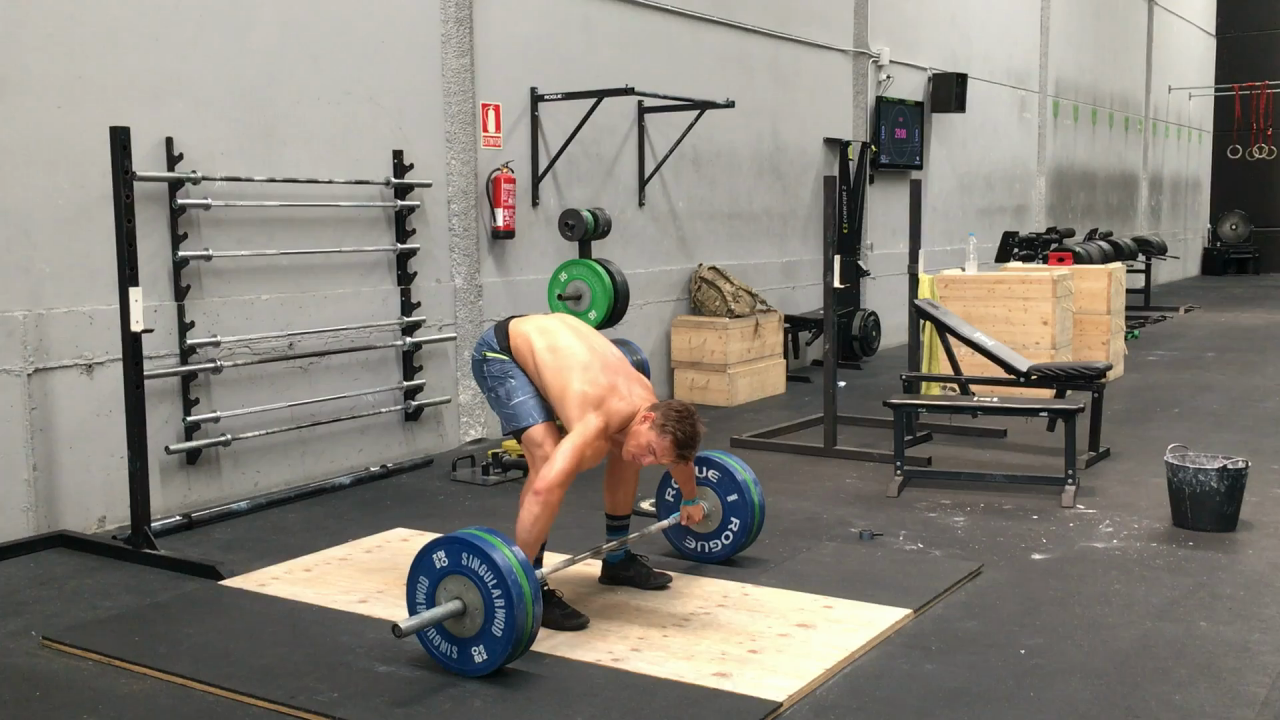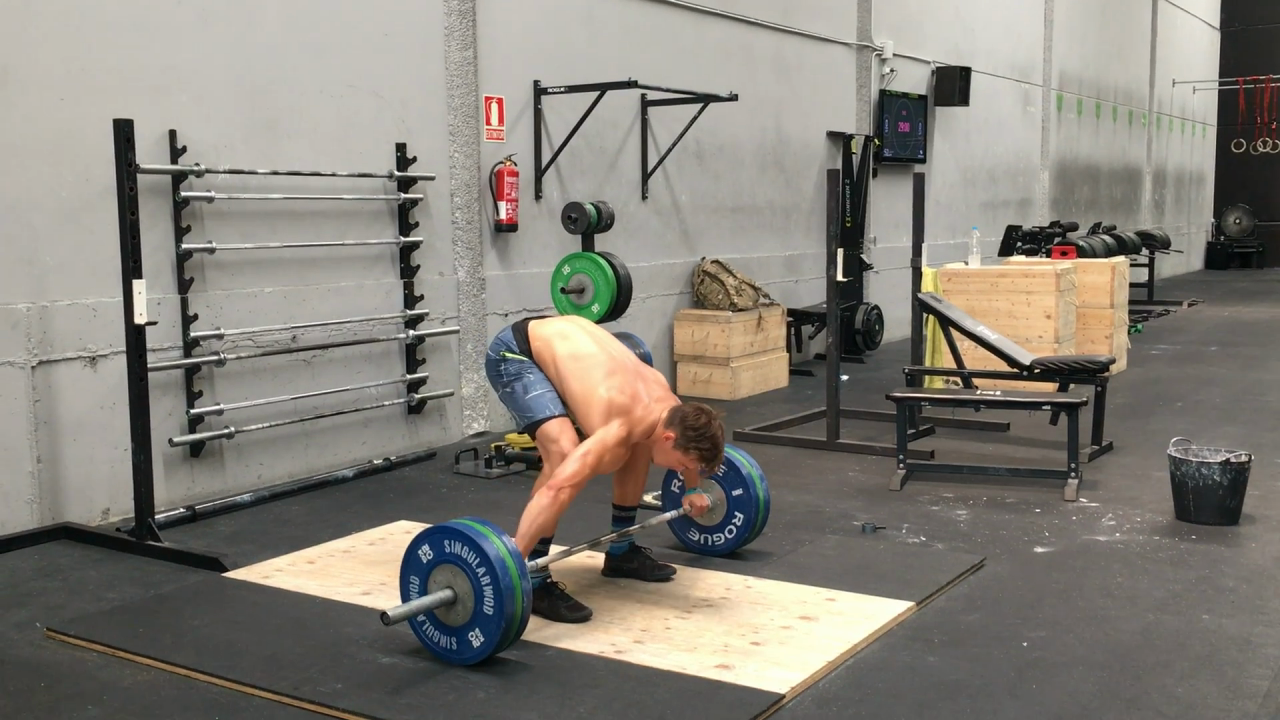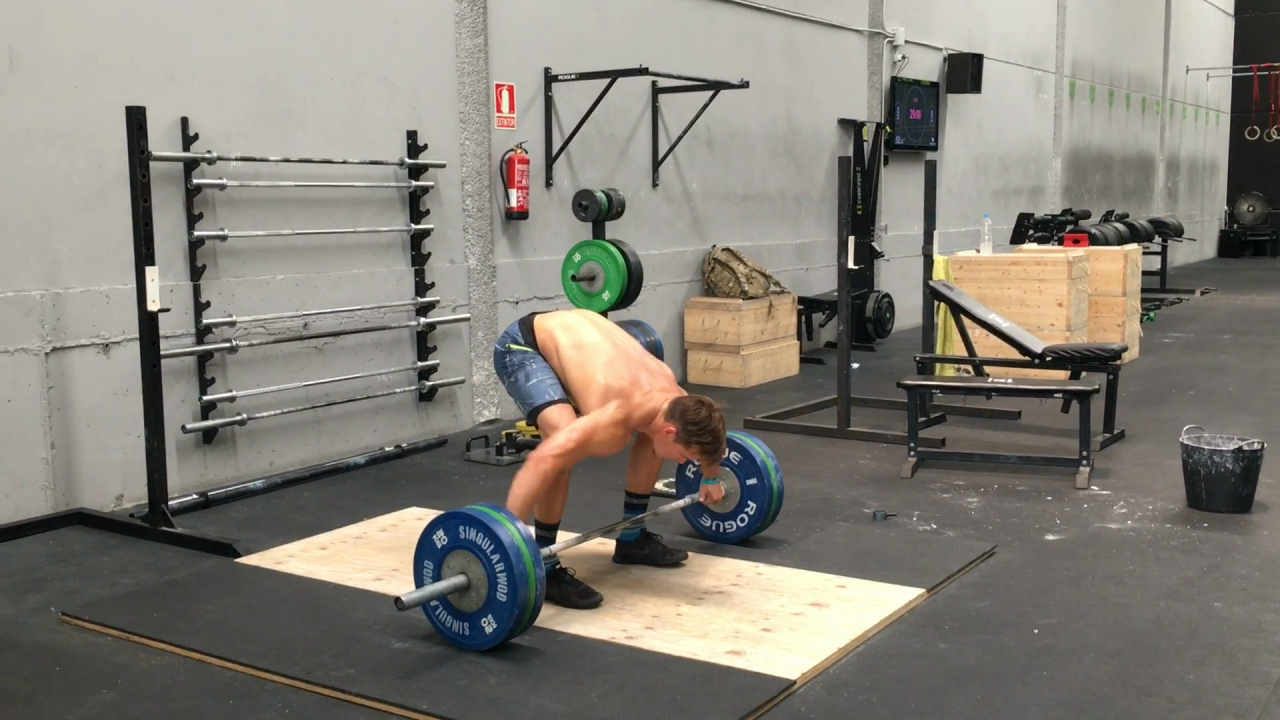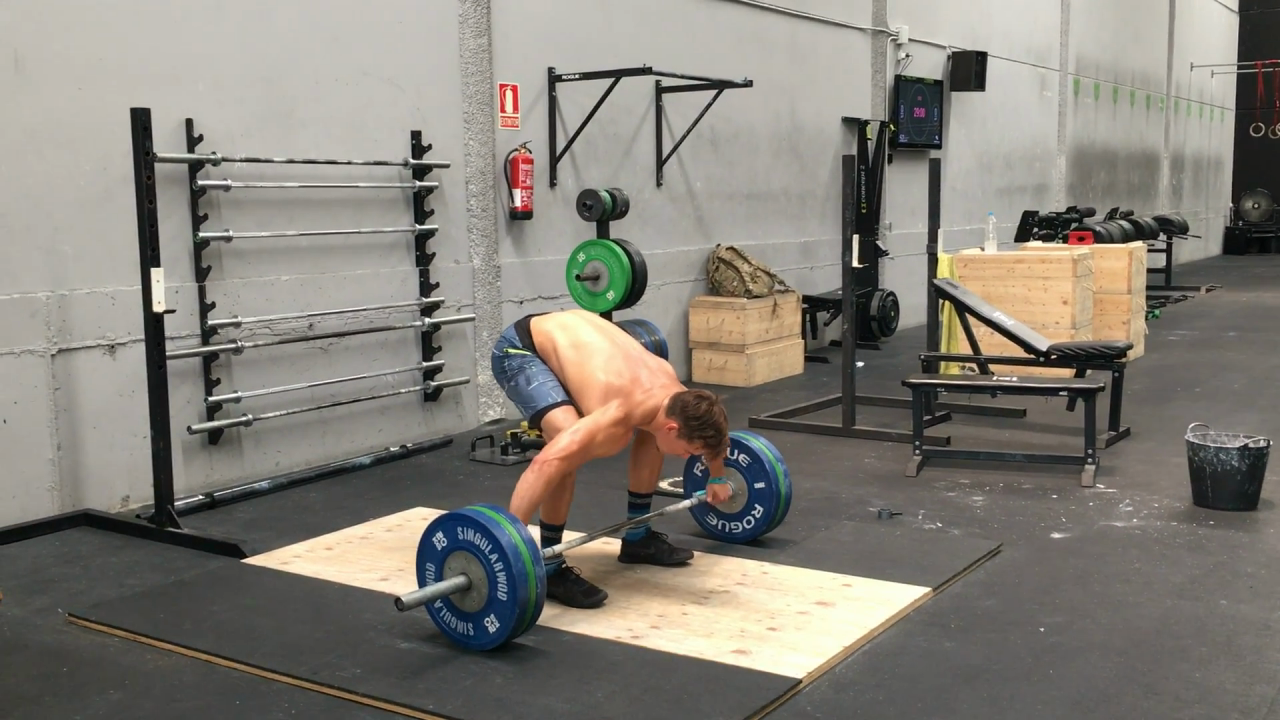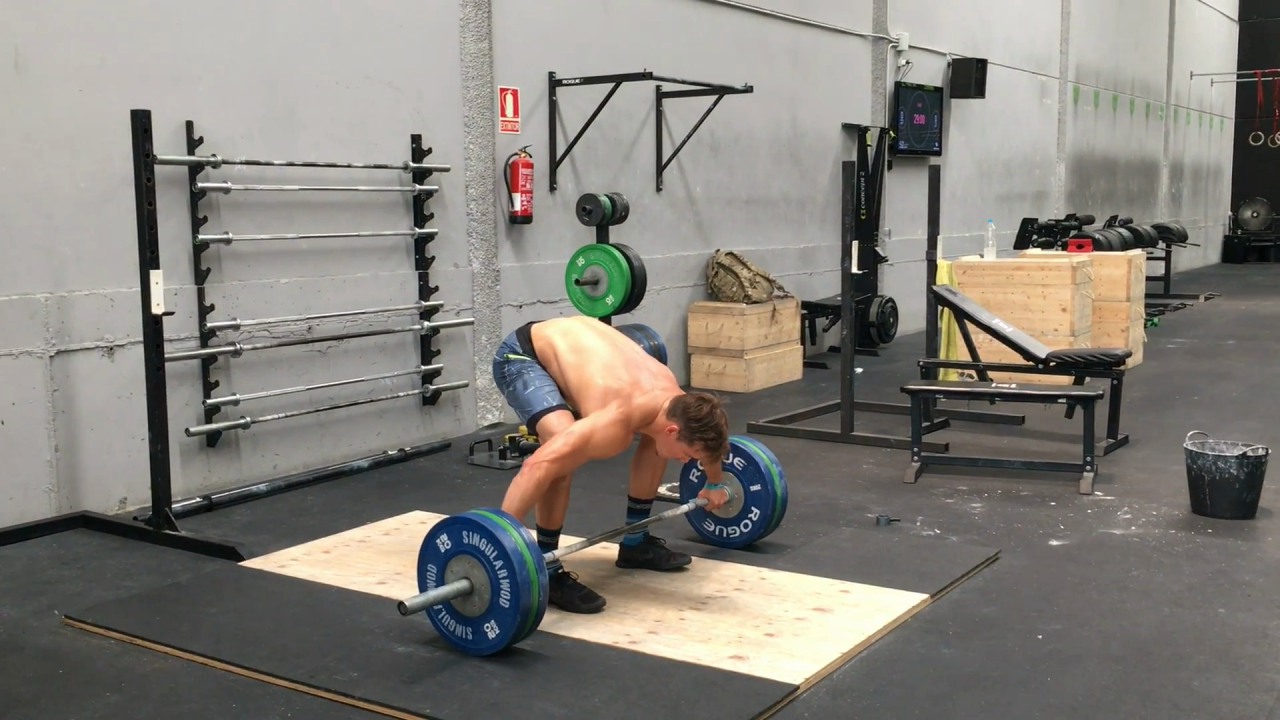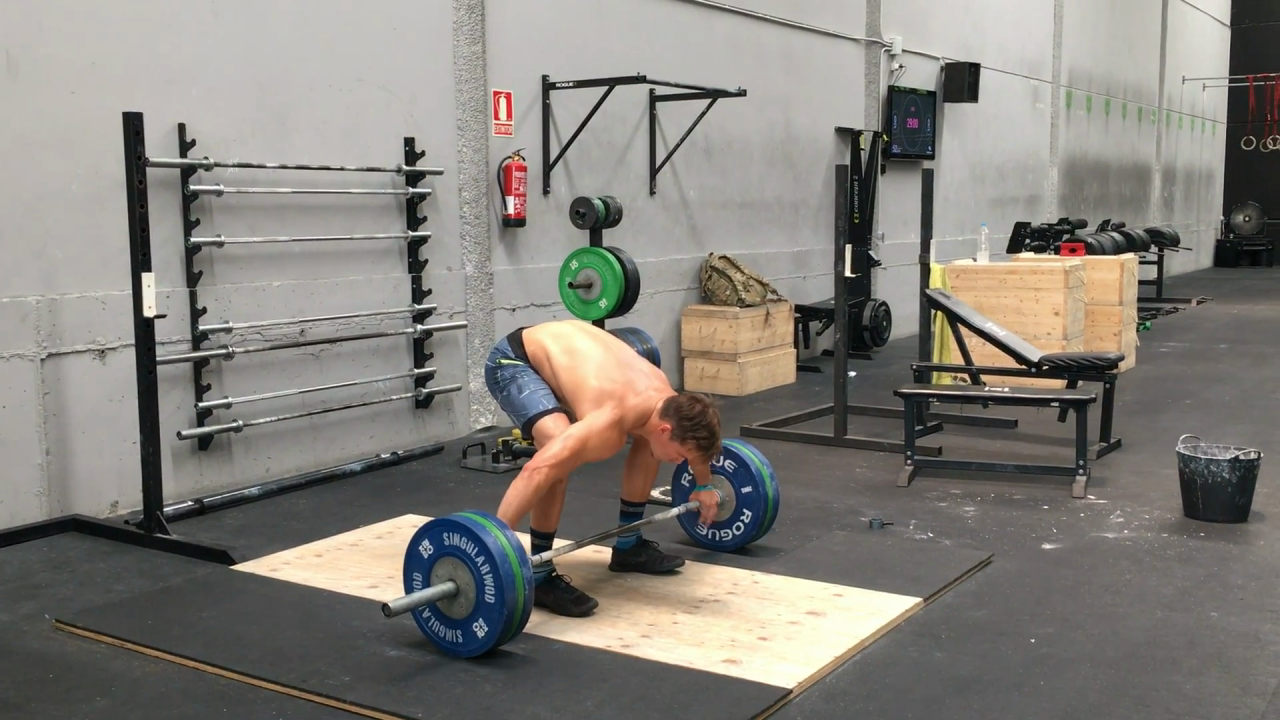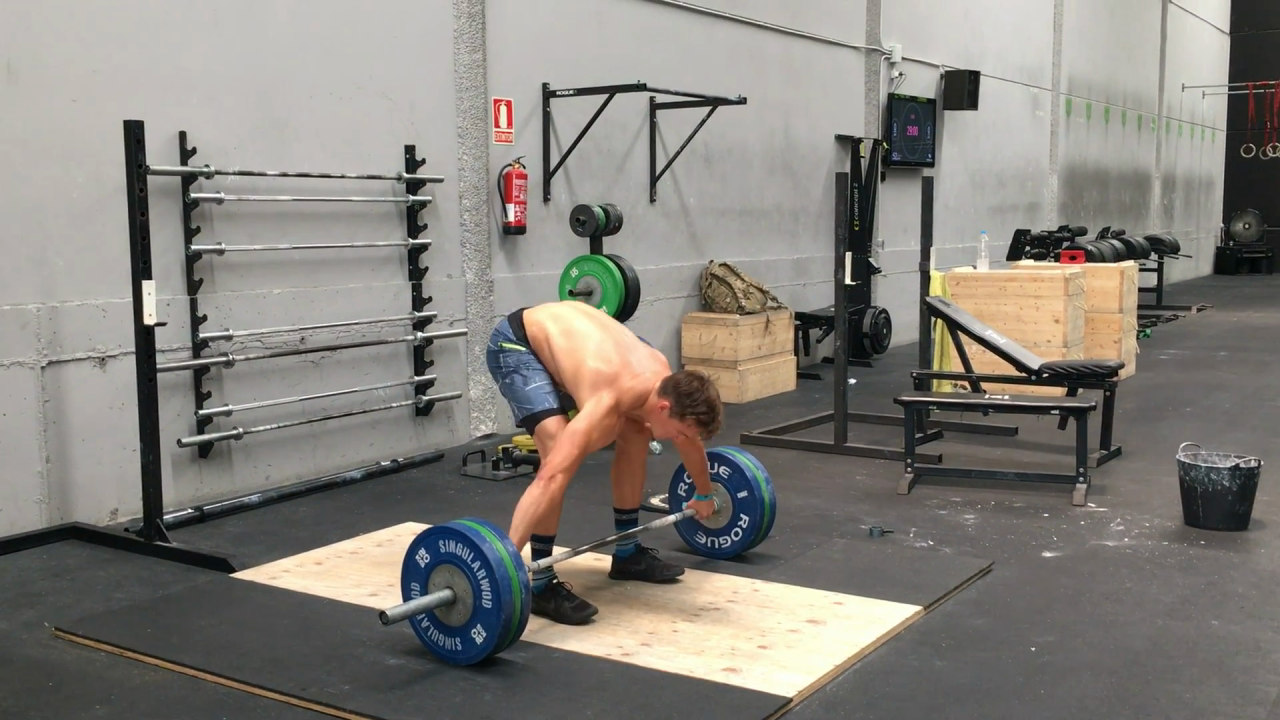
dt=0.7s
person 1, frame 1
left shoulder: (653, 408)
right shoulder: (597, 428)
left elbow: (680, 452)
right elbow: (544, 490)
left wrist: (690, 501)
right hip: (500, 352)
left knee: (625, 451)
right knee: (546, 455)
left ankle: (617, 559)
person 1, frame 2
left shoulder: (672, 410)
right shoulder: (617, 436)
left elbow: (696, 441)
right elbow: (557, 488)
left wrist: (692, 490)
right hip: (514, 353)
right knee: (564, 452)
left ankle: (620, 552)
right ankle: (535, 583)
person 1, frame 3
left shoulder: (676, 401)
right shoulder: (616, 420)
left elbow: (702, 433)
right elbow: (540, 462)
left wrist: (711, 480)
right hip: (522, 346)
left knee: (650, 436)
right knee: (562, 446)
left ankle: (632, 538)
right ankle: (545, 568)
person 1, frame 4
left shoulder: (676, 398)
right shoulder: (618, 420)
left elbow: (706, 429)
right elbow: (545, 465)
left wrist: (718, 480)
right hip: (519, 350)
left knee: (650, 431)
right knee: (568, 439)
left ankle: (638, 538)
right ankle: (550, 569)
person 1, frame 5
left shoulder: (677, 403)
right shoulder: (616, 424)
left elbow: (706, 434)
right elbow: (537, 466)
left wrist: (714, 485)
right hip: (521, 356)
left knee: (655, 441)
right knee: (562, 458)
left ankle: (635, 543)
right ankle: (547, 573)
person 1, frame 6
left shoulder: (667, 402)
right shoulder: (609, 424)
left elbow: (695, 441)
right elbow: (535, 471)
left wrist: (704, 487)
right hip: (513, 361)
left knee: (647, 441)
right knee: (557, 457)
left ankle: (629, 547)
right ankle: (541, 578)
person 1, frame 7
left shoulder: (668, 386)
right shoulder: (608, 407)
left elbow: (693, 443)
right elbow: (551, 478)
left wrist: (704, 495)
left hip: (562, 330)
right hip: (515, 344)
left knee: (635, 437)
right knee: (558, 444)
left ankle: (627, 553)
right ankle: (541, 585)
